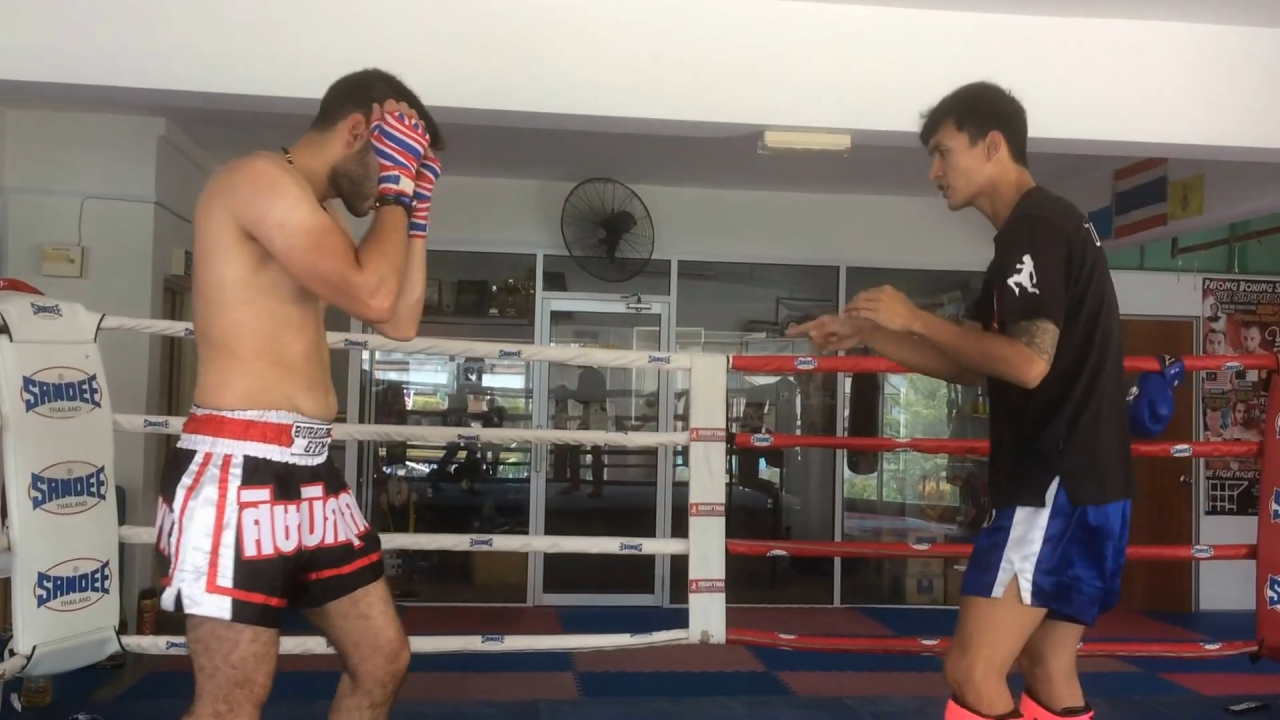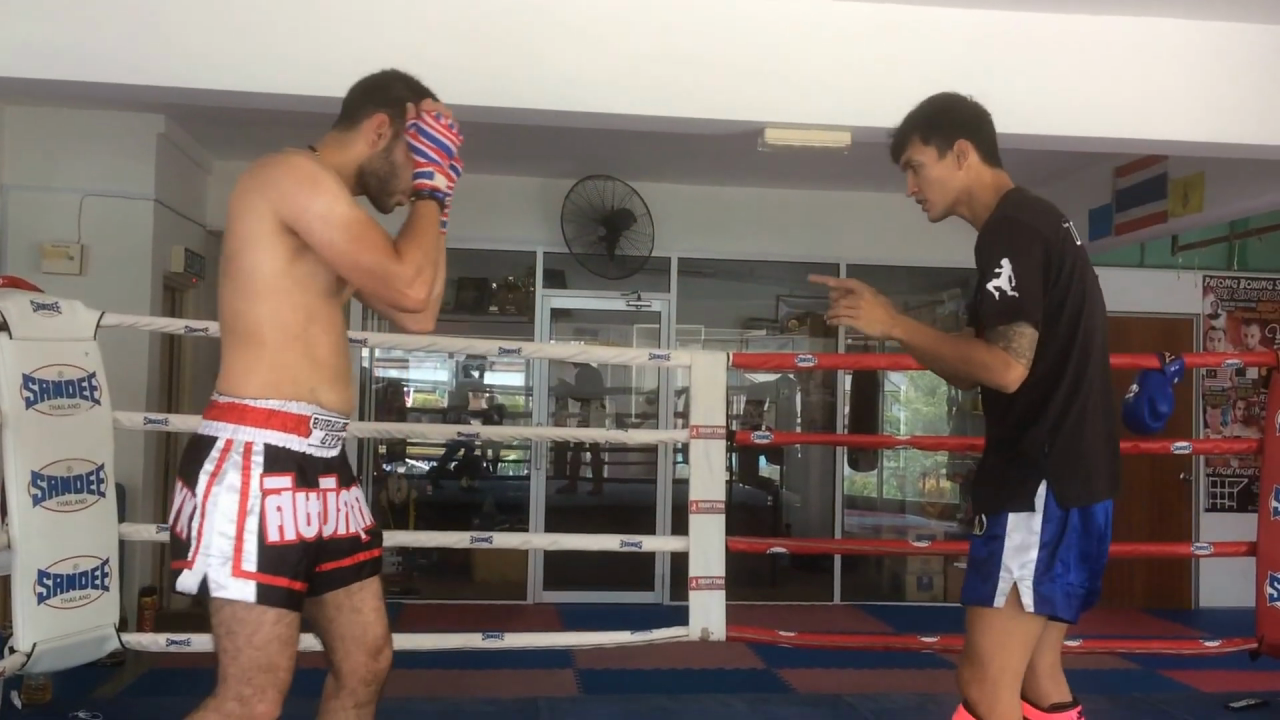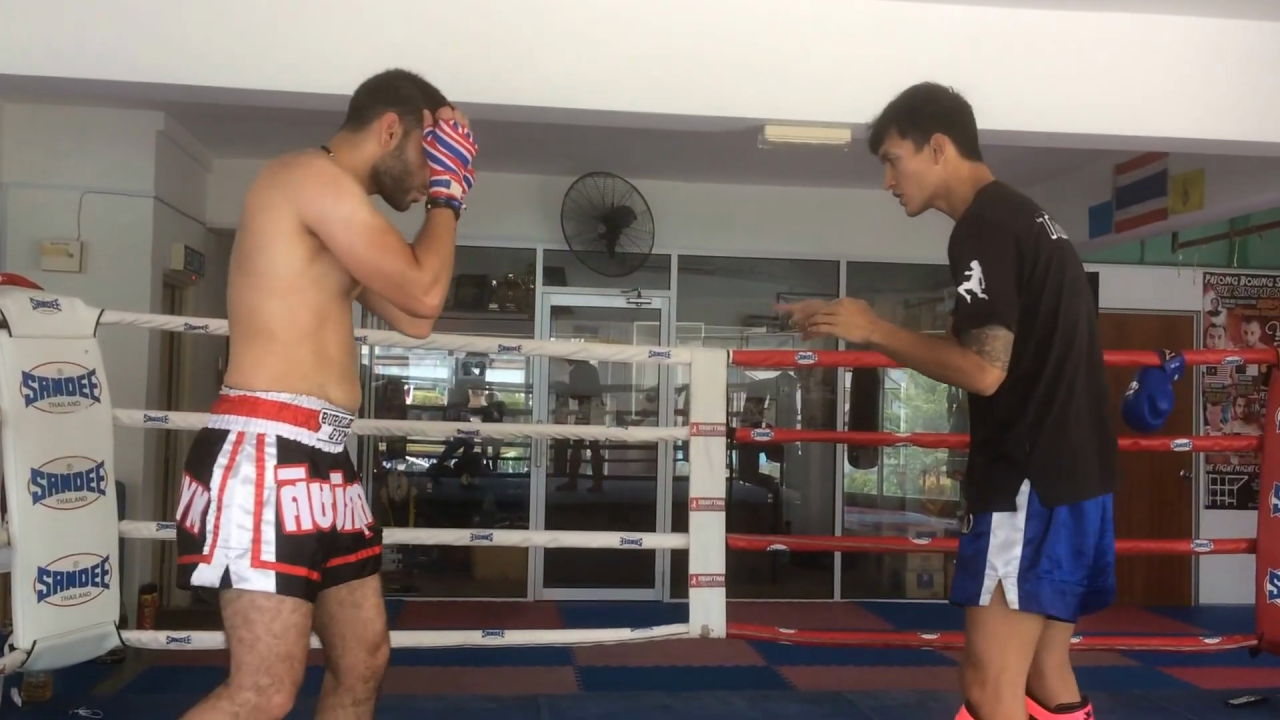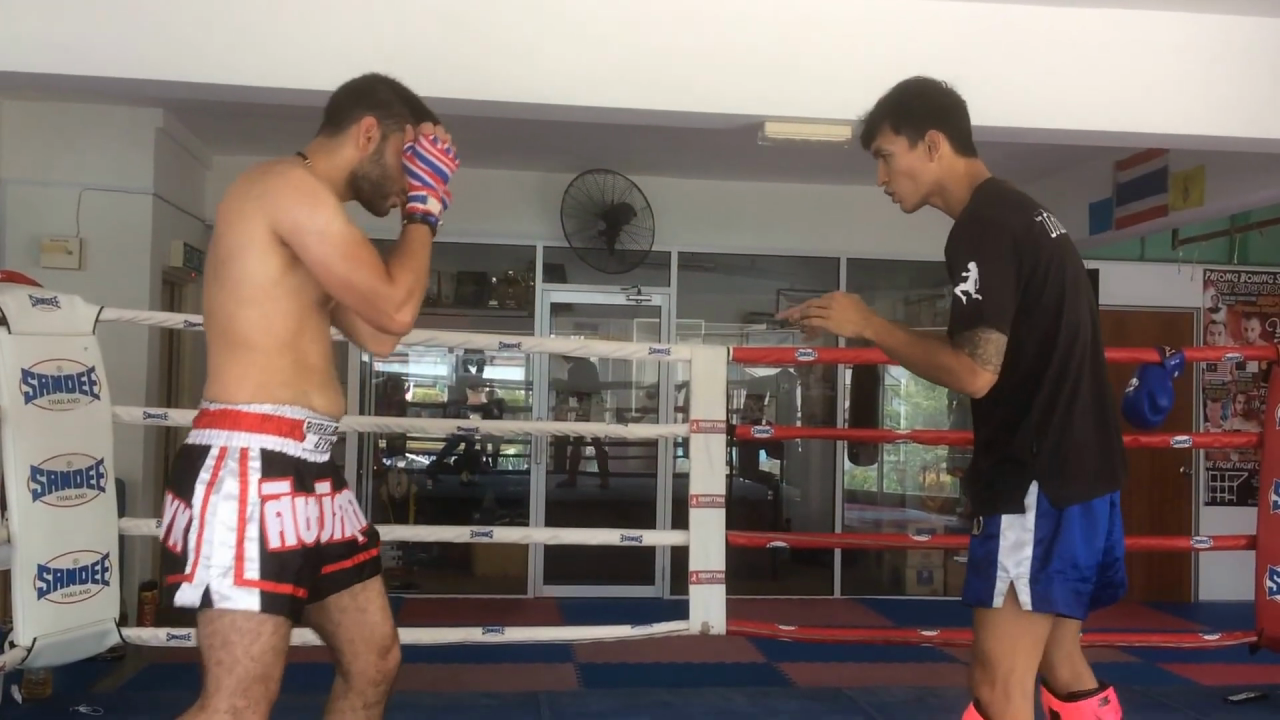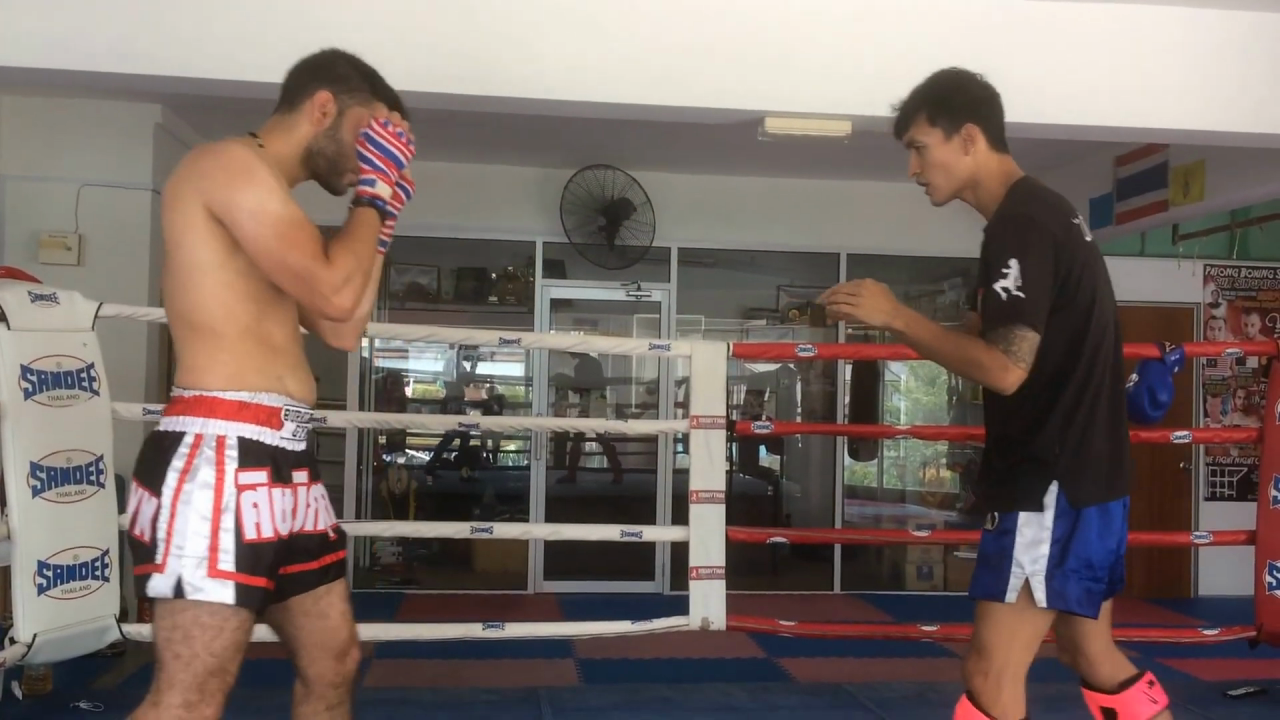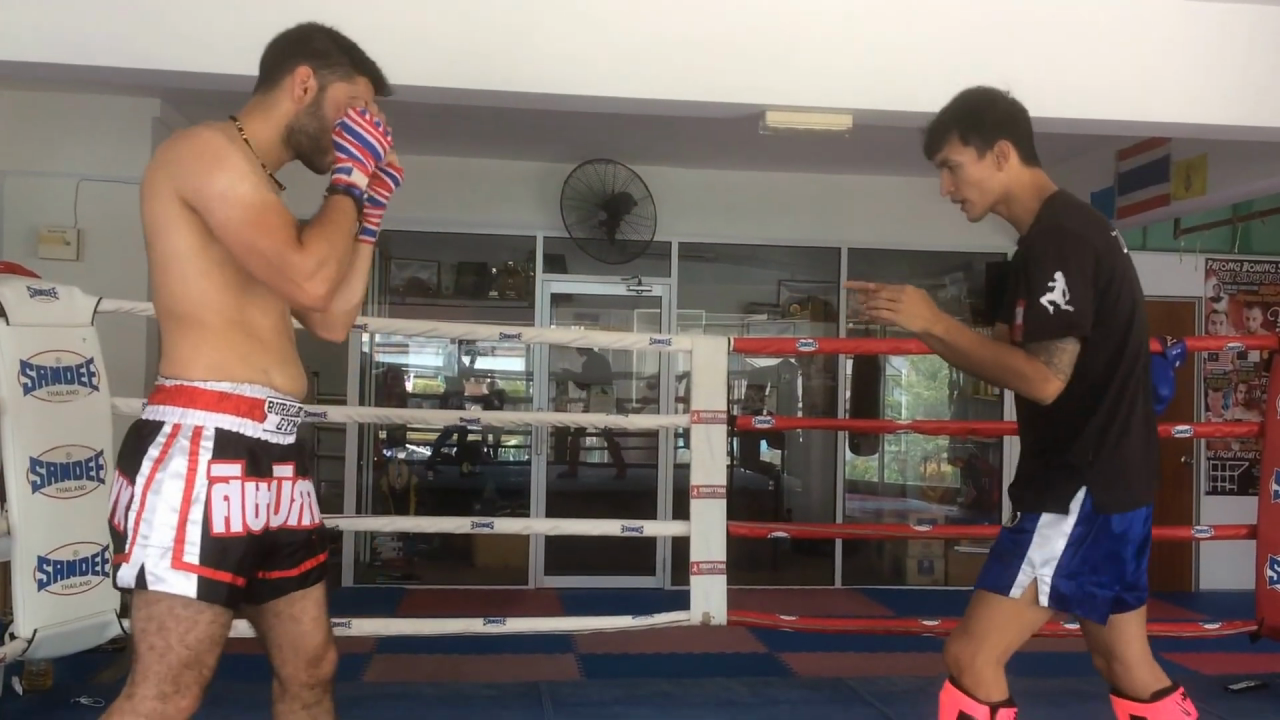
dt=0.2s
person 1, frame 1
left shoulder: (314, 218)
right shoulder: (259, 178)
left elbow: (401, 320)
right elbow: (372, 296)
left wrist: (415, 210)
right wrist: (396, 187)
left hip: (309, 471)
right hip: (238, 470)
left knee: (383, 660)
person 1, frame 2
left shoulder: (331, 214)
right shoulder: (295, 174)
left elbow: (420, 315)
right elbow: (408, 286)
left wrist: (434, 200)
right wrist: (430, 181)
left hip: (321, 463)
right hip: (257, 460)
left knee: (366, 660)
person 1, frame 3
left shoulder: (332, 209)
right shoulder: (314, 176)
left elbow: (414, 321)
right elbow: (424, 293)
left wrist: (443, 194)
right wrist: (446, 190)
left hip: (320, 456)
right hip: (266, 452)
left knee: (363, 661)
person 1, frame 4
left shoulder: (302, 215)
right shoulder: (289, 185)
left elbow: (378, 338)
right elbow: (394, 309)
left wrist: (420, 209)
right wrist: (426, 206)
left hip: (303, 471)
right hip: (247, 467)
left knee: (374, 661)
person 1, frame 5
left shoulder: (266, 202)
right shoulder: (230, 163)
left elbow: (343, 331)
right elbow: (334, 294)
left wrist: (380, 217)
right wrist: (374, 191)
left hip: (280, 463)
right hip: (218, 457)
left knee: (333, 663)
person 1, frame 6
left shoulder: (260, 190)
right shoulder: (206, 150)
left elbow: (332, 319)
right elbow: (309, 278)
left wrist: (367, 206)
right wrist: (351, 175)
left hip: (270, 455)
right hip: (202, 447)
person 2, frame 1
left shoulder: (1034, 228)
right shoulder: (1043, 229)
left elbow: (1028, 363)
right elbow: (970, 363)
left wrist: (916, 317)
right wrist: (867, 333)
left hip: (1055, 484)
right hip: (1081, 484)
person 2, frame 2
left shoulder: (1011, 231)
right shoulder: (1033, 227)
left elbow: (1005, 368)
right elbow: (973, 364)
left wrist: (897, 322)
right wrist: (878, 317)
left hip: (1042, 485)
right hip: (1068, 482)
person 2, frame 3
left shoulder: (984, 229)
right shoulder: (1024, 219)
left elbow: (983, 370)
right elbow: (981, 354)
left wrist: (875, 330)
right wrist: (865, 326)
left hip: (1029, 483)
right hip: (1072, 478)
person 2, frame 4
left shoulder: (981, 228)
right shoulder: (1023, 215)
left elbow: (975, 371)
left wrist: (869, 325)
right wrist: (862, 326)
left hip: (1036, 483)
right hip: (1081, 475)
right knee: (1059, 663)
person 2, frame 5
left shoulder: (1019, 226)
right shoulder: (1044, 216)
left elbow: (1005, 368)
right elbow: (995, 347)
left wrist: (897, 317)
right wrist: (889, 315)
left hip: (1050, 482)
right hip: (1084, 475)
right knee: (1092, 655)
person 2, frame 6
left shoulder: (1059, 238)
right shoulder: (1060, 235)
left elbow: (1043, 378)
right elbow: (1011, 357)
left wrist: (936, 322)
right wrist: (913, 320)
left hip: (1079, 487)
right hip: (1108, 483)
left knee: (972, 657)
right knee: (1129, 666)
